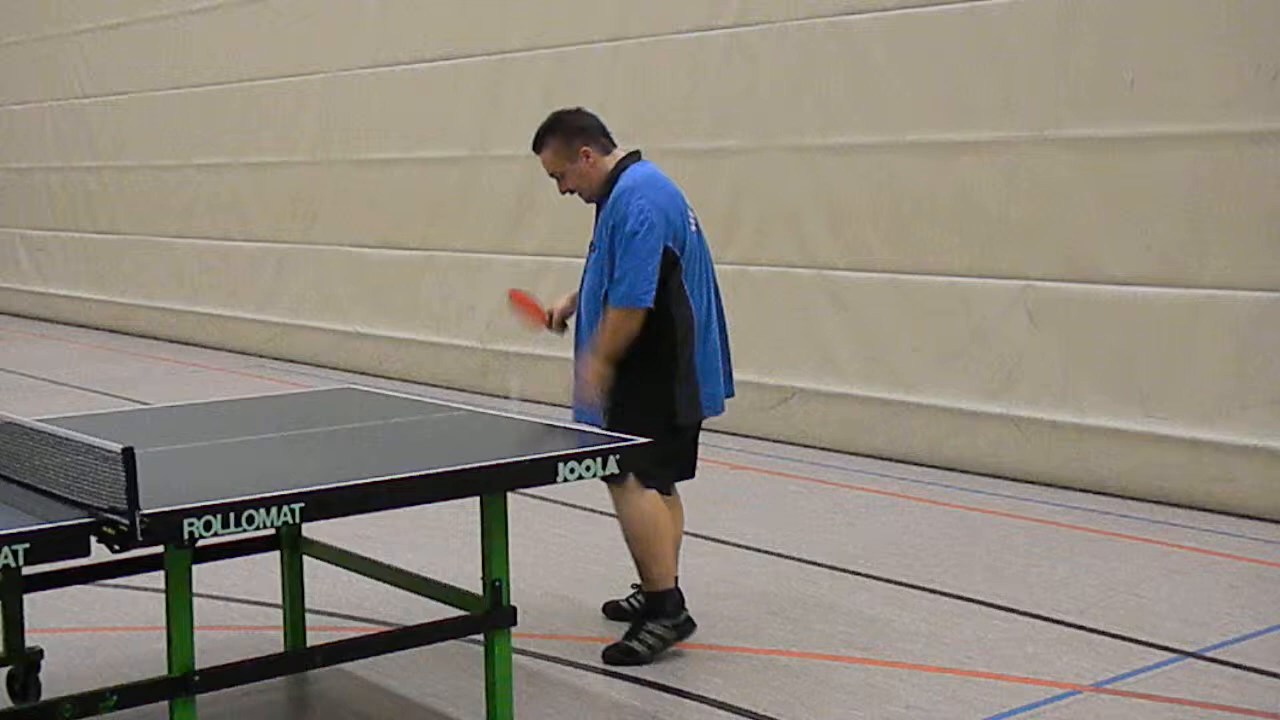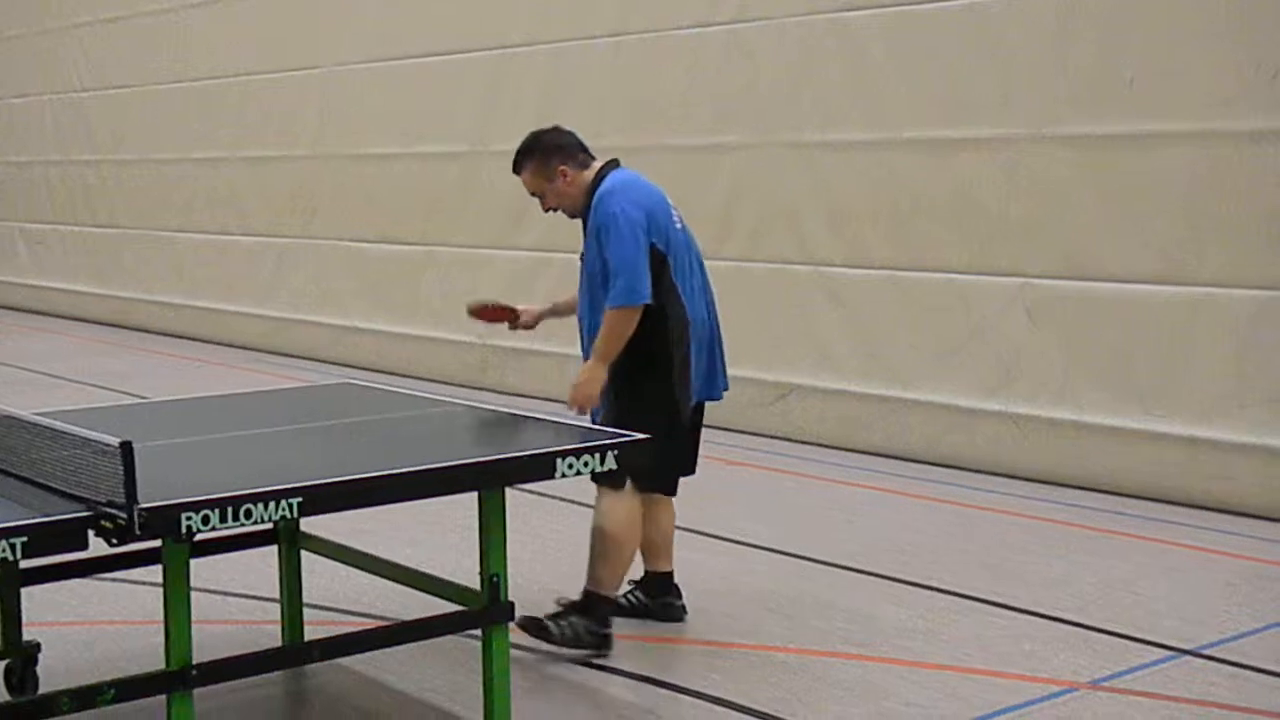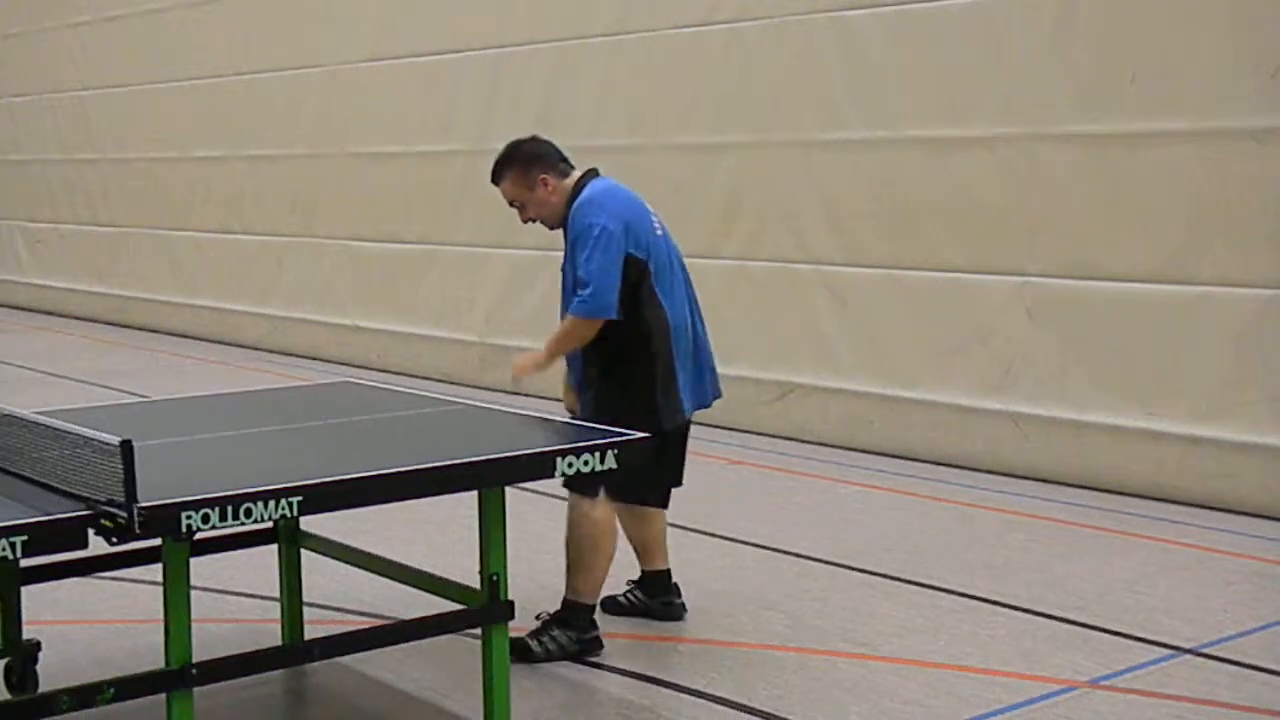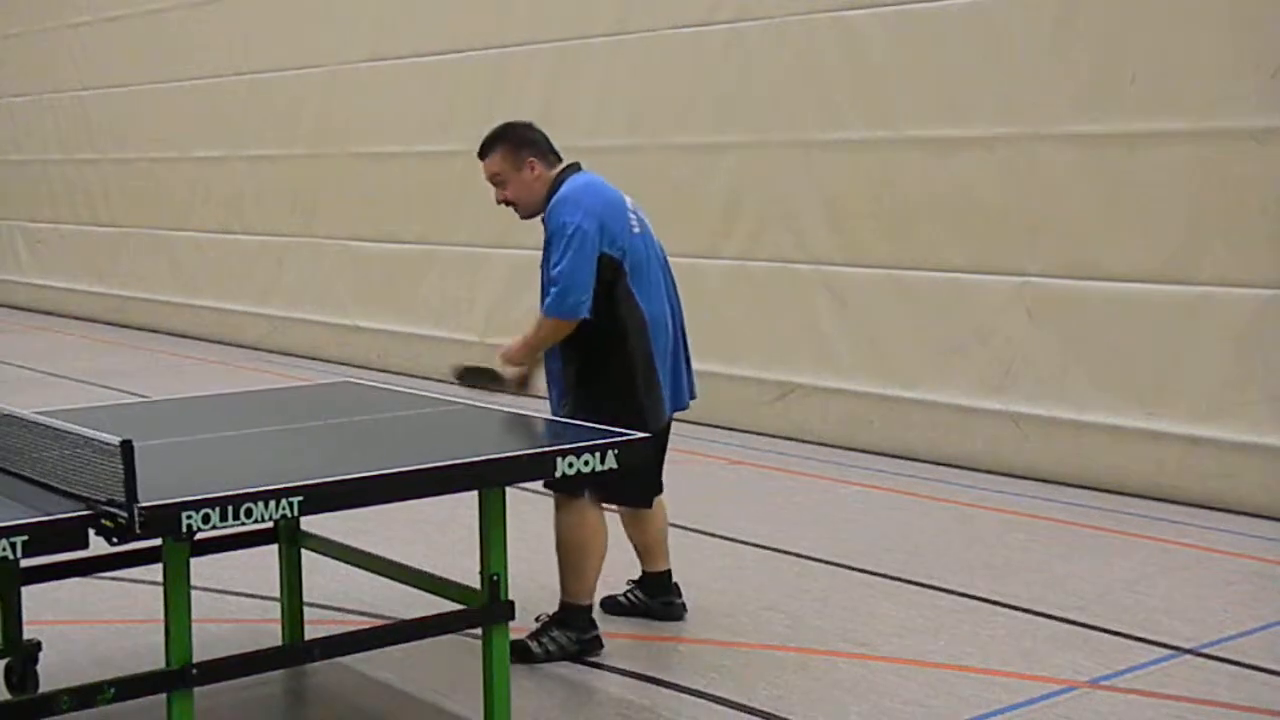
dt=0.3s
person 1, frame 1
left shoulder: (635, 198)
right shoulder: (633, 188)
left elbow: (635, 301)
right elbow: (621, 277)
left wrist: (595, 364)
right wrist: (575, 300)
left hip: (654, 372)
right hip: (671, 370)
left knee: (632, 481)
right knee: (654, 480)
left ankle: (665, 609)
right ankle: (661, 593)
person 1, frame 2
left shoulder: (616, 201)
right shoulder: (618, 194)
left elbow: (629, 299)
right elbow: (609, 290)
left wrist: (596, 366)
right wrist: (544, 311)
left hip: (651, 371)
right hip: (668, 370)
left knee: (618, 481)
right knee: (648, 479)
left ankle: (593, 612)
right ankle: (660, 588)
person 1, frame 3
left shoulder: (595, 210)
right shoulder: (604, 201)
left elbow: (593, 309)
left wrist: (543, 356)
right wrist: (576, 377)
left hip: (637, 378)
right hip: (656, 373)
left knee: (592, 489)
right knee: (636, 483)
left ankle: (577, 622)
right ankle: (657, 588)
person 1, frame 4
left shoulder: (573, 205)
right shoulder: (588, 195)
left elbow: (567, 307)
left wrist: (526, 350)
right wrist: (539, 357)
left hip: (618, 379)
right hip: (642, 372)
left knee: (578, 490)
right knee: (631, 485)
left ankle: (575, 623)
right ankle: (659, 588)
